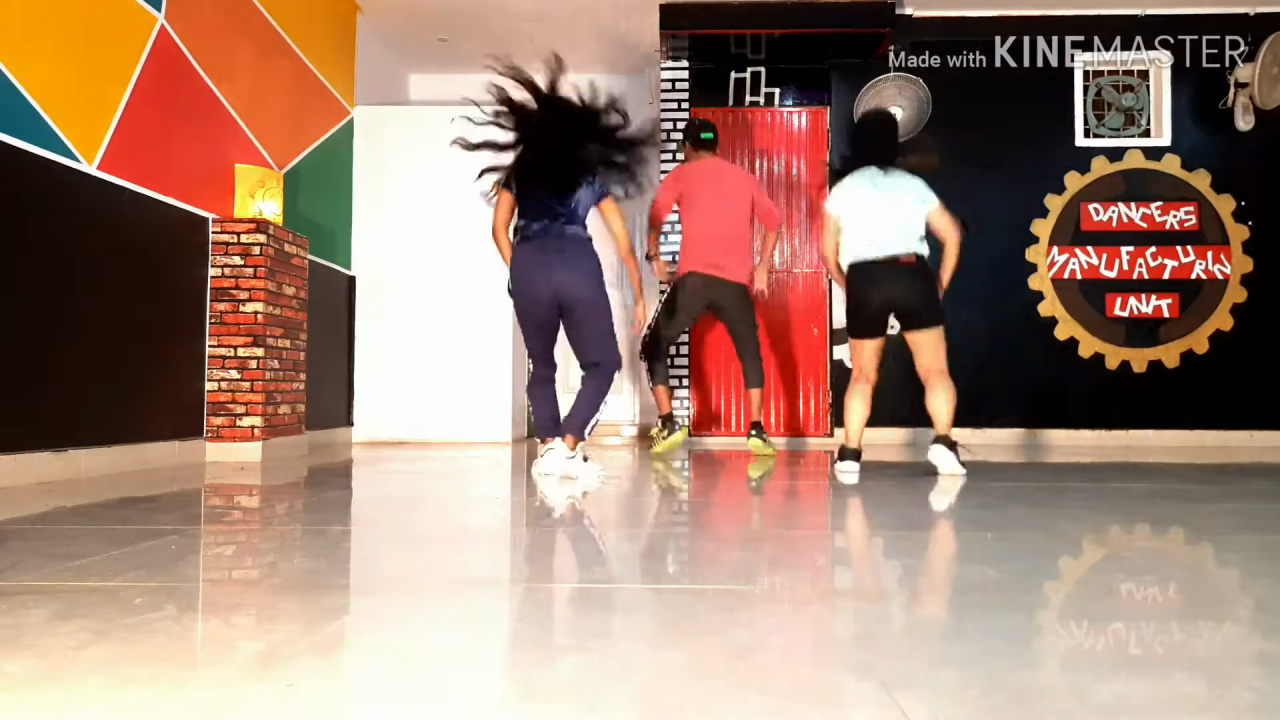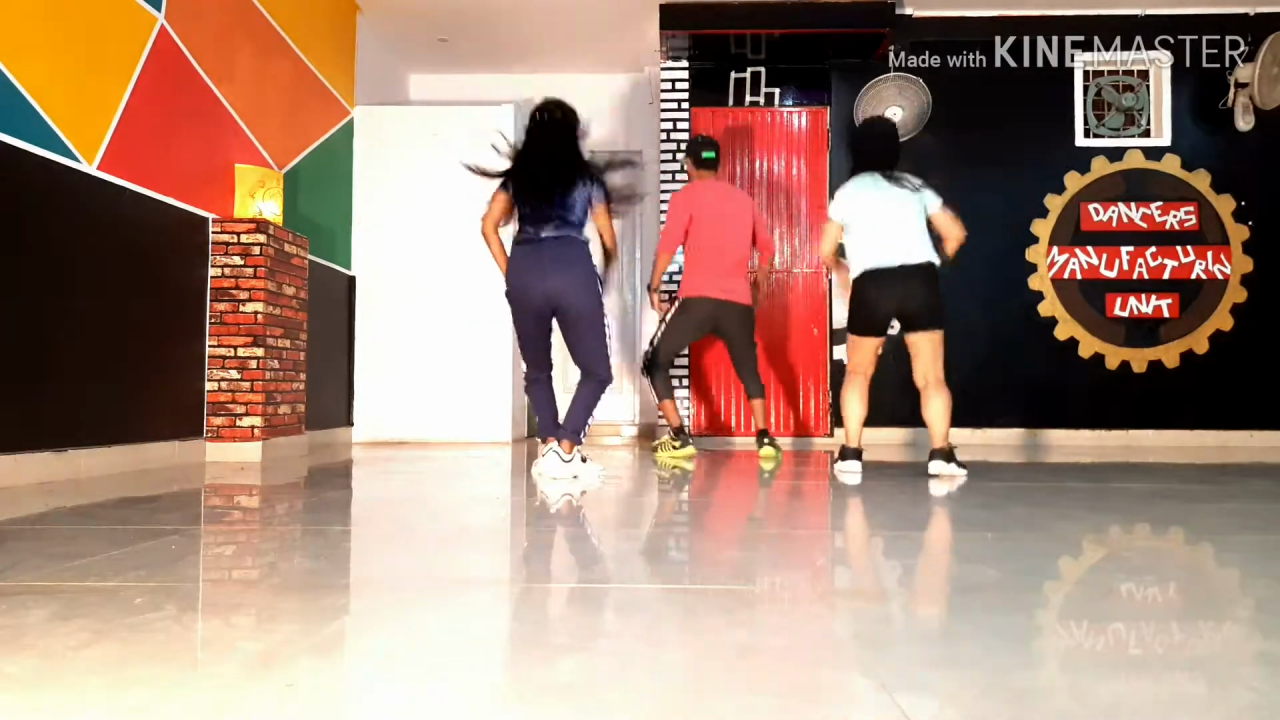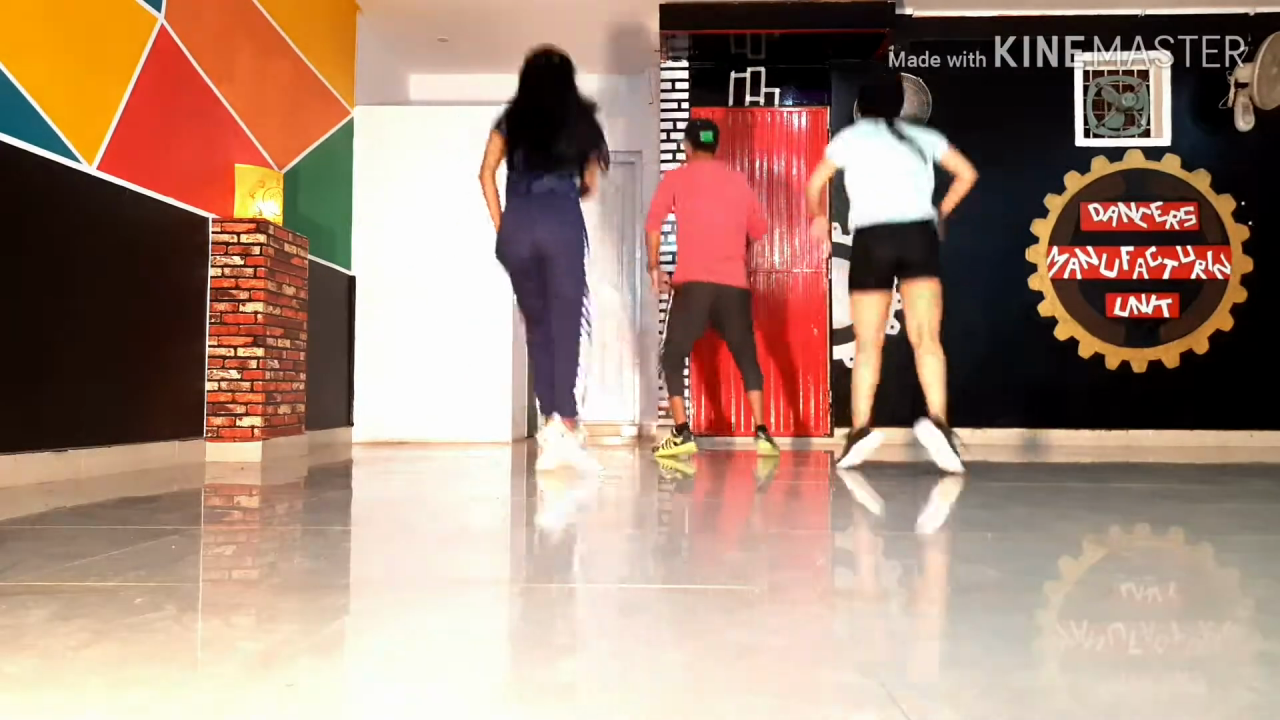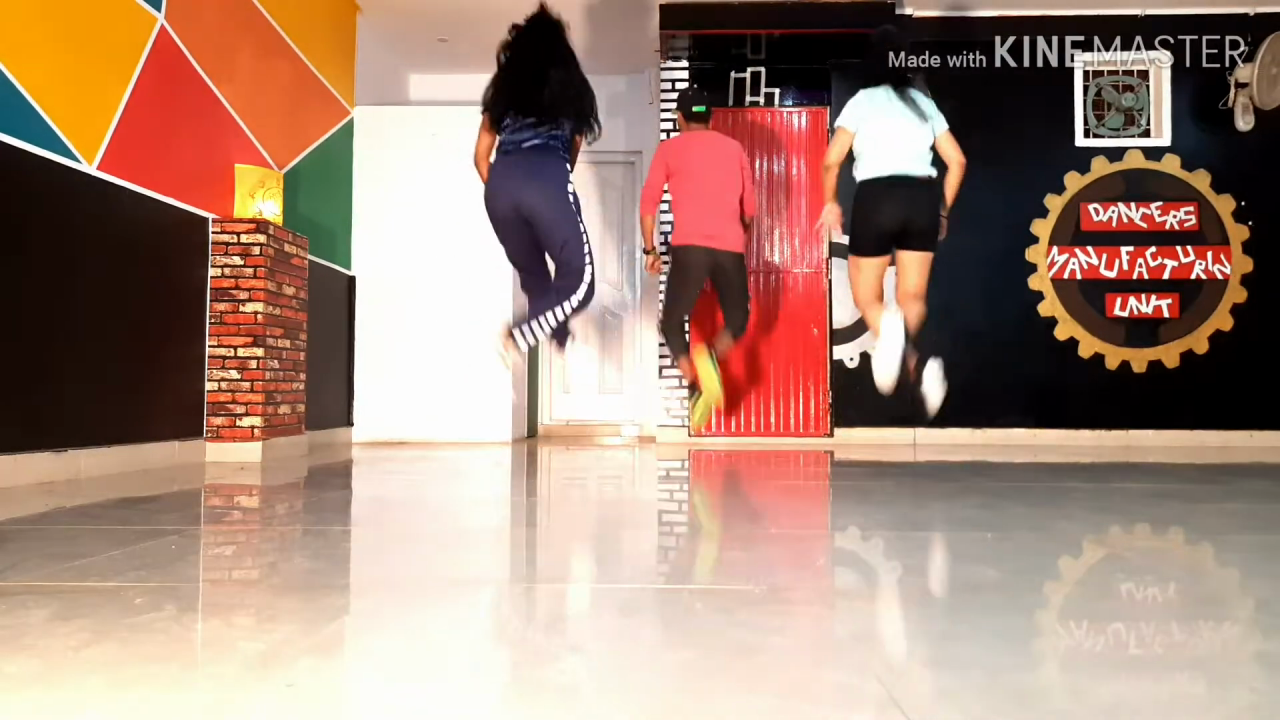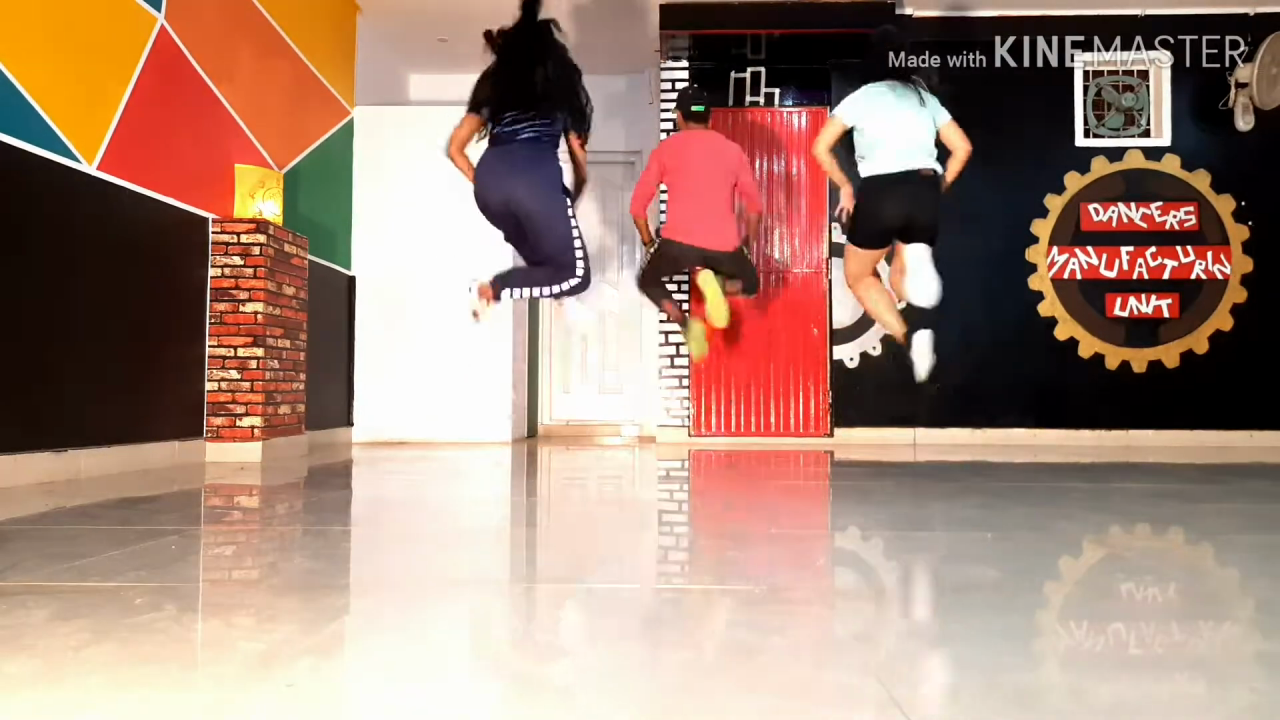
dt=0.1s
person 1, frame 1
left shoulder: (520, 167)
right shoulder: (595, 170)
left elbow: (499, 224)
right elbow: (621, 238)
right wrist: (640, 295)
left hip: (529, 267)
right hip: (577, 264)
left knee: (542, 369)
right knee: (602, 363)
left ankle: (549, 446)
right ankle: (570, 444)
person 1, frame 2
left shoulder: (517, 177)
right shoulder: (587, 176)
left elbow: (489, 226)
right elbow: (608, 239)
left wrist: (511, 276)
right wrist: (601, 279)
left hip: (524, 272)
right hip: (573, 272)
left knee: (537, 371)
right knee: (596, 373)
left ankle: (549, 446)
right ankle: (567, 449)
person 1, frame 3
left shoulder: (511, 120)
right shoulder: (580, 119)
left elbow: (487, 171)
right elbow: (590, 182)
left wrist: (502, 224)
left hip: (515, 231)
right hip: (562, 225)
left knee: (538, 330)
right knee: (567, 333)
left ankle: (552, 423)
right ankle: (566, 429)
person 1, frame 4
left shoulder: (501, 86)
right shoulder: (571, 87)
left elbow: (481, 157)
right elbow: (575, 146)
left hip: (502, 188)
right hip: (547, 180)
left knee: (533, 277)
right knee: (578, 281)
right ankle: (520, 335)
person 1, frame 5
left shoulder: (491, 82)
right shoulder: (559, 79)
left elbow: (455, 148)
right elbow: (578, 153)
right wrist: (575, 195)
left hip: (491, 179)
right hip: (537, 177)
left knee: (542, 258)
right knee: (574, 275)
right ankle: (494, 291)
person 2, frame 1
left shoulder: (844, 187)
right shoulder: (913, 183)
left elbow: (830, 251)
right elbow: (952, 236)
left wrist: (848, 288)
right wrist: (940, 284)
left hip: (864, 281)
right hip: (912, 277)
left knee: (863, 378)
right knee: (936, 374)
left ankle: (850, 451)
right ankle: (942, 440)
person 2, frame 2
left shoulder: (848, 192)
right shoulder: (915, 188)
left elbow: (825, 251)
right elbow: (955, 233)
left wrist: (847, 271)
left hip: (872, 287)
right hip: (920, 282)
left knee: (857, 375)
right knee: (931, 382)
left ankle: (851, 451)
right ankle: (941, 451)
person 2, frame 3
left shoulder: (852, 137)
right shoulder: (921, 135)
left elbow: (815, 187)
right elbow: (967, 174)
left wrist: (820, 219)
right wrist: (941, 210)
left hip: (873, 240)
right hip: (921, 236)
left knee: (869, 346)
right knee: (926, 341)
left ankle: (861, 429)
right ankle: (935, 424)
person 2, frame 4
left shoulder: (862, 100)
right shoulder: (923, 105)
left elbow: (833, 159)
right elbow: (956, 161)
left wrist: (831, 203)
right wrist: (944, 209)
left hip: (874, 198)
right hip: (921, 196)
left knee: (866, 298)
right knee: (911, 298)
left ankle: (898, 345)
right ankle: (910, 345)
person 2, frame 5
left shoulder: (863, 97)
right shoulder: (926, 99)
left elbow: (821, 146)
right elbow: (962, 146)
left wrist: (844, 187)
left hip: (878, 192)
right hip: (923, 189)
left knee: (859, 278)
right knee: (910, 282)
left ankle: (906, 335)
right ankle: (917, 259)
person 3, frame 1
left shoulder: (682, 174)
right shoulder: (744, 178)
left elbow: (657, 213)
right elbow: (772, 221)
left wrist: (654, 257)
right wrist: (762, 268)
left hip: (695, 278)
right hip: (737, 283)
left knee: (654, 348)
right knee: (750, 355)
left ankle: (668, 423)
right ankle: (757, 430)
person 3, frame 2
left shoulder: (686, 197)
right shoulder: (745, 200)
left elbow: (668, 244)
right elbow: (766, 249)
left wrist: (654, 289)
left hip: (697, 298)
right hip: (738, 301)
left knee: (656, 364)
right knee: (748, 371)
left ankle: (678, 436)
right ankle: (763, 436)
person 3, frame 3
left shoulder: (675, 178)
right shoulder: (740, 181)
left elbow: (653, 224)
right elbow: (758, 231)
left wrist: (654, 268)
left hip: (694, 283)
right hip: (734, 285)
left knee: (671, 359)
right knee: (745, 361)
left ankle: (682, 432)
right ankle: (760, 431)
person 3, frame 4
left shoulder: (669, 148)
right shoulder: (734, 148)
left elbow: (650, 199)
right elbow: (748, 206)
left wrist: (649, 249)
left hip: (690, 247)
right hip: (731, 250)
left knee: (671, 322)
right knee: (738, 318)
left ankle: (697, 386)
right ankle: (714, 358)
person 3, frame 5
left shoulder: (666, 149)
right shoulder: (732, 151)
left elbow: (639, 203)
right elbow: (754, 202)
left wrist: (648, 241)
right wrist: (751, 238)
left hip: (679, 242)
right hip: (723, 245)
left knee: (649, 280)
right knee: (749, 282)
left ankle: (687, 324)
right ankle: (719, 291)
